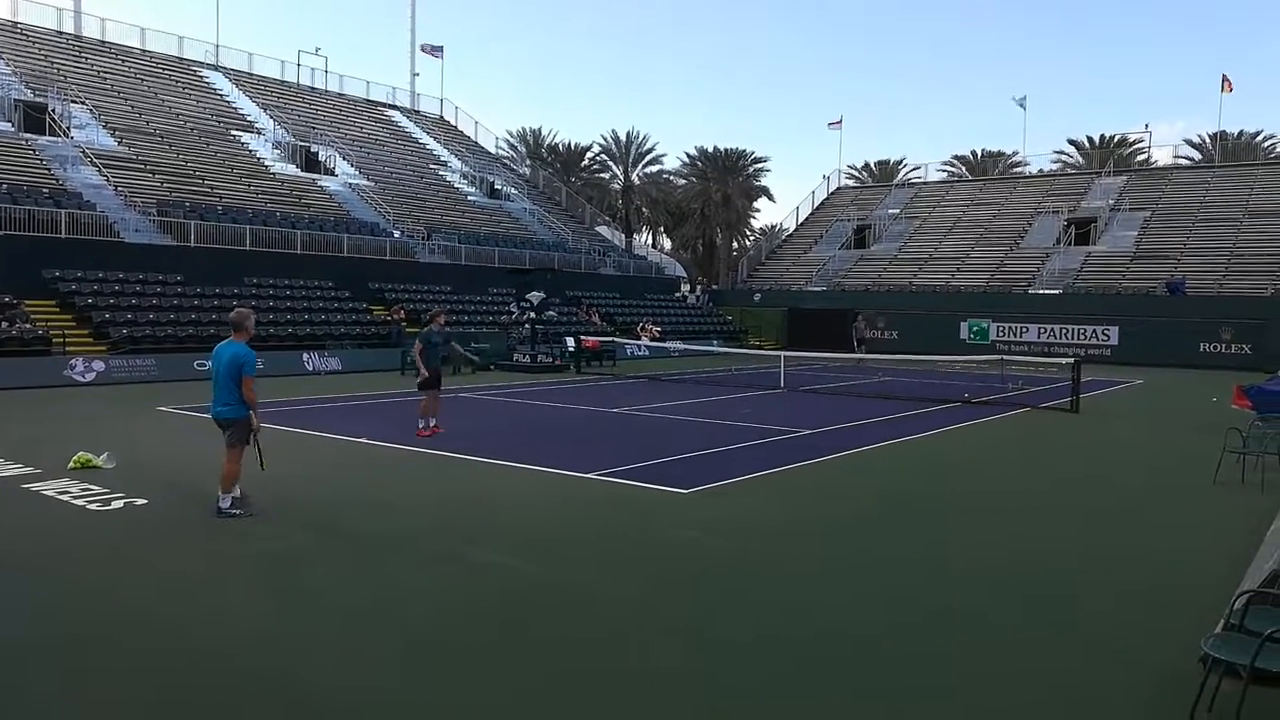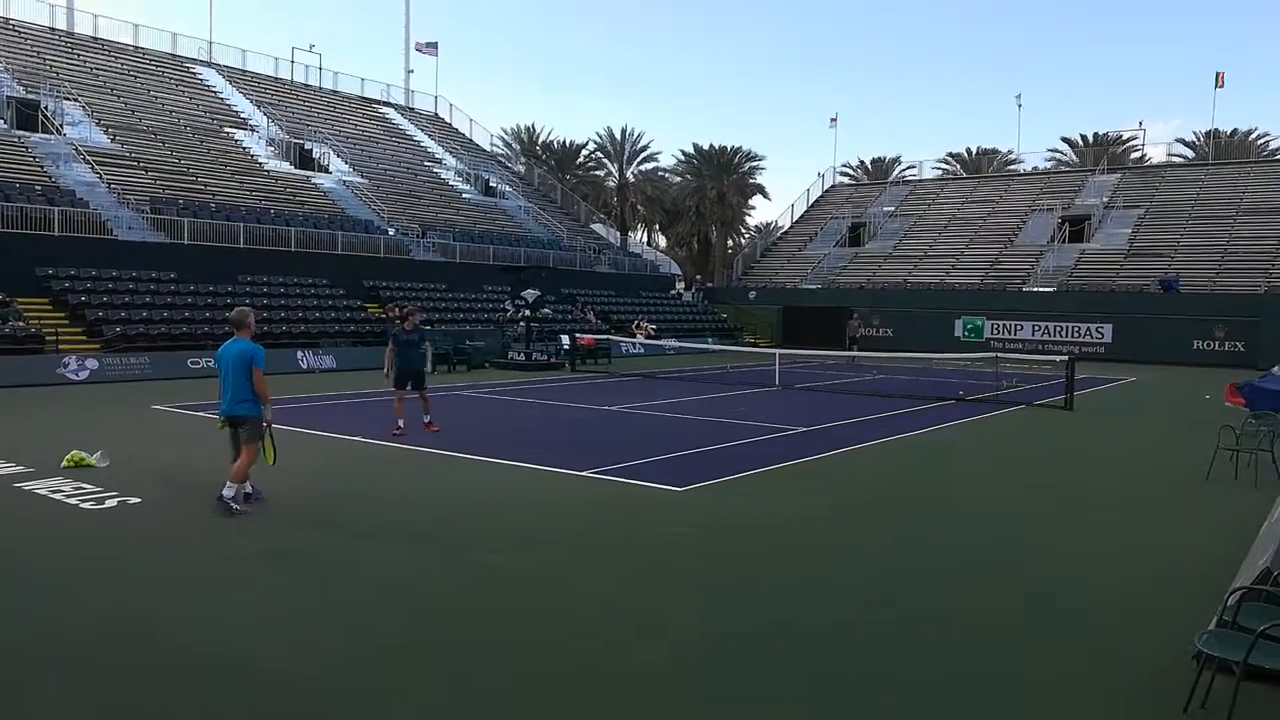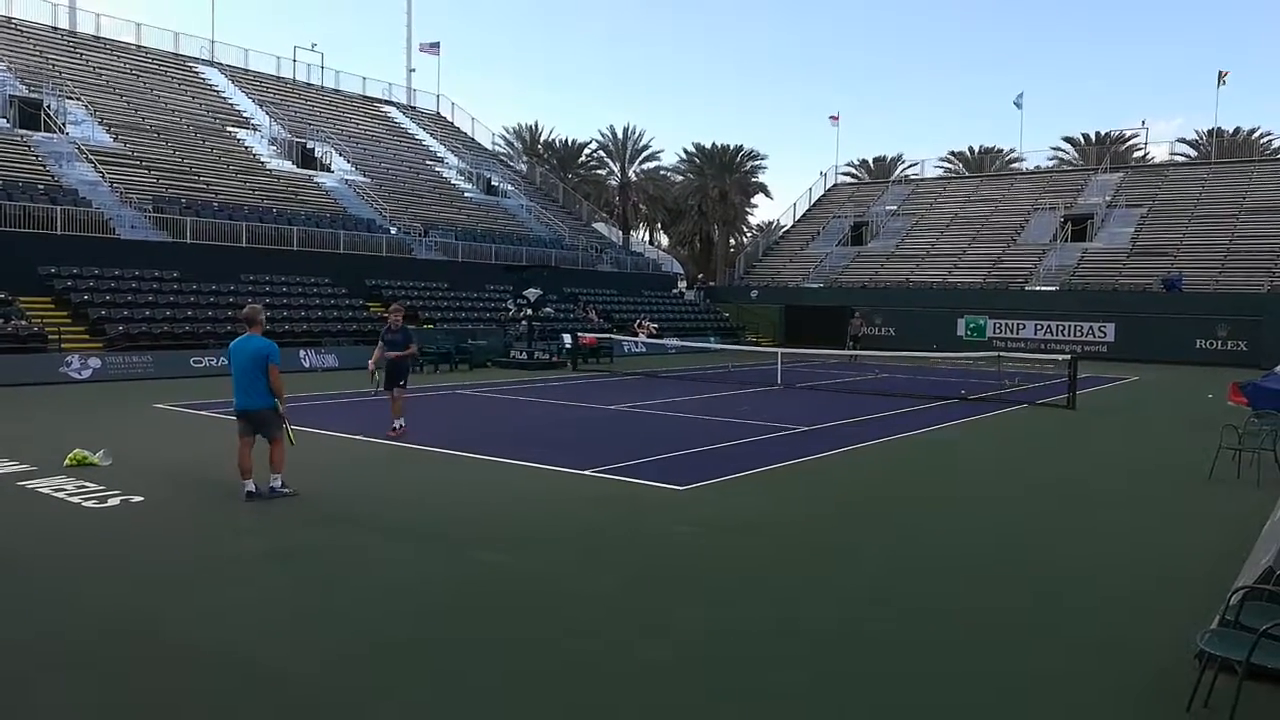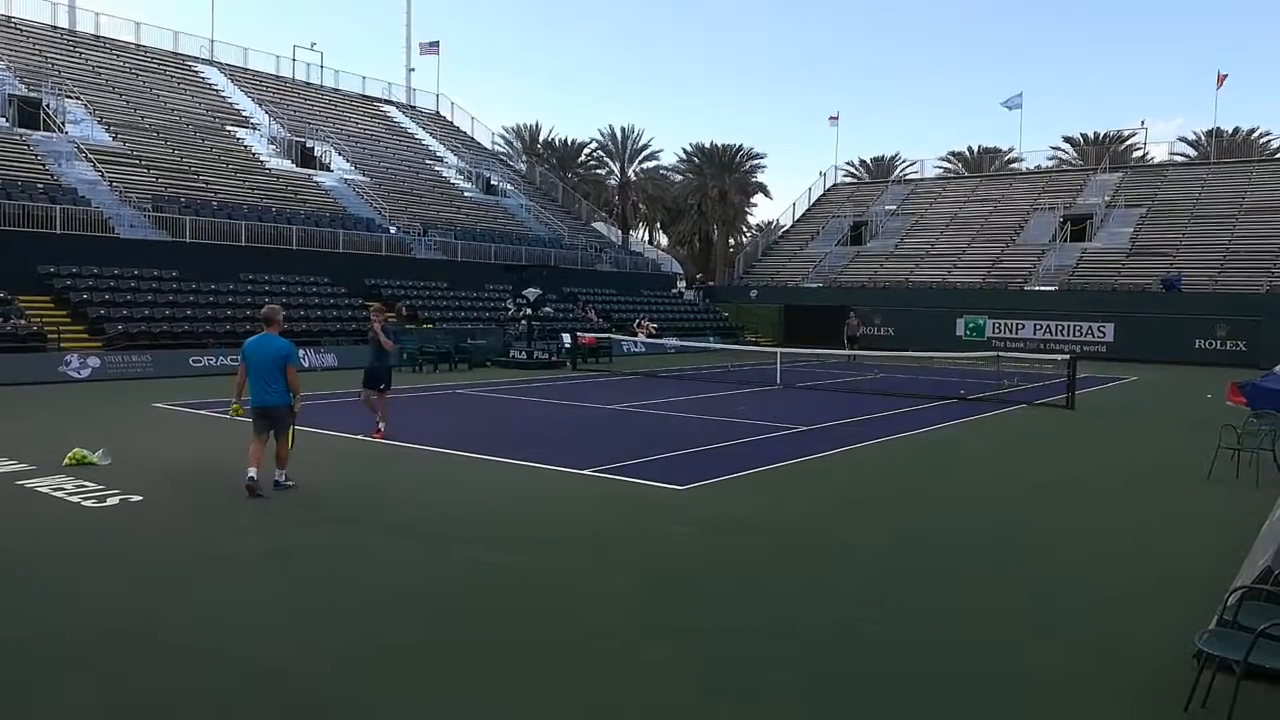
dt=0.4s
person 1, frame 1
left shoulder: (219, 348)
right shoulder: (246, 354)
right elbow: (248, 391)
right wrist: (255, 415)
left hip: (220, 411)
right hip: (236, 413)
left knee: (232, 457)
right knee: (233, 459)
left ankle: (233, 493)
right ankle: (225, 505)
person 1, frame 2
left shoulder: (222, 350)
right shoulder: (254, 350)
left elbow: (221, 383)
right elbow: (259, 384)
left wrist: (223, 409)
right wrist: (268, 407)
left hip: (230, 410)
right hip: (249, 411)
left knee: (238, 454)
right knee: (248, 456)
left ankle: (247, 490)
right ankle: (228, 494)
person 1, frame 3
left shoulder: (233, 346)
right shoulder: (269, 346)
right elbow: (275, 380)
right wrist: (282, 401)
left hip: (241, 406)
right hip: (264, 406)
left knee: (245, 447)
right knee: (277, 443)
left ankle: (249, 488)
right ankle: (276, 485)
person 1, frame 4
left shoulder: (248, 344)
right shoulder: (286, 346)
left elbow: (242, 375)
right elbow: (292, 378)
left wrist: (236, 400)
right wrist: (297, 398)
left hip: (258, 403)
right hip: (281, 403)
left knee: (258, 441)
right knee: (282, 441)
left ankle: (252, 475)
right ankle: (280, 478)
